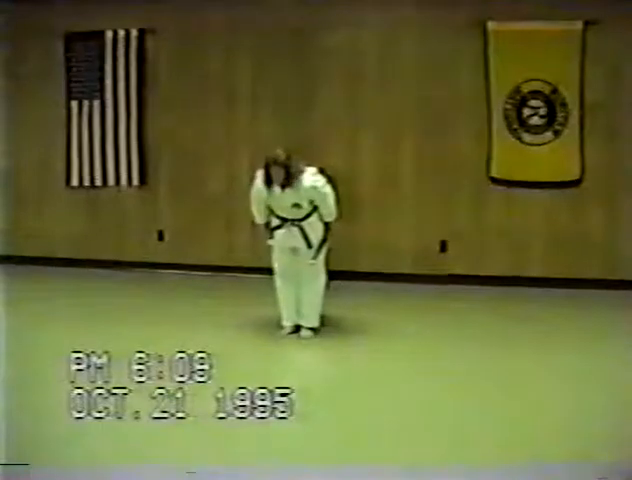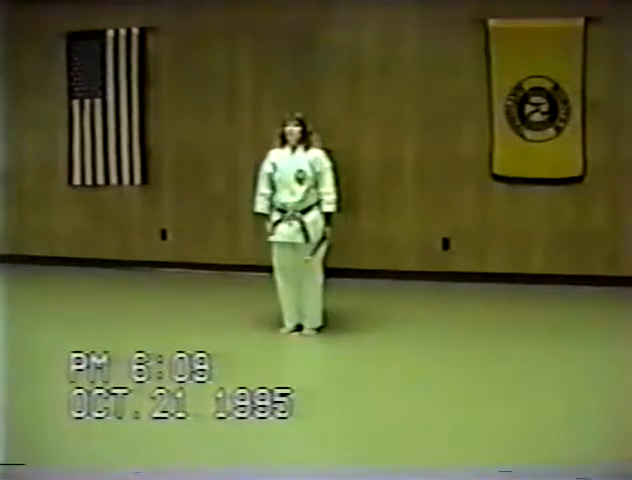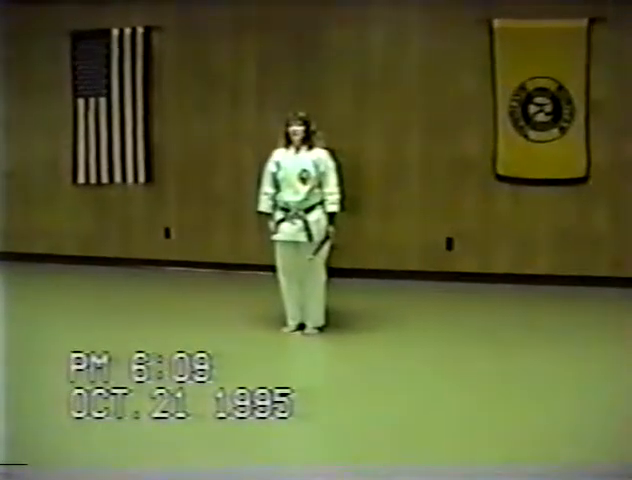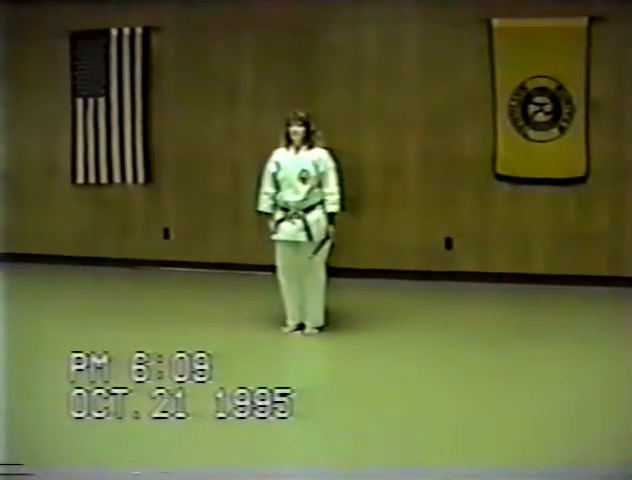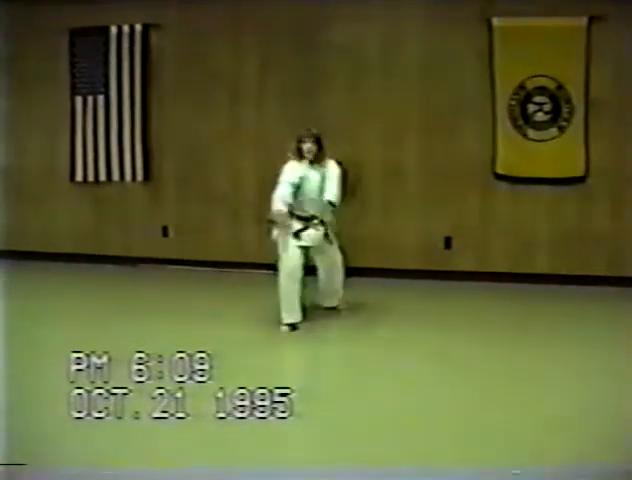
dt=1s
person 1, frame 1
left shoulder: (309, 183)
right shoulder: (261, 185)
left elbow: (327, 202)
right elbow: (258, 206)
left wrist: (327, 226)
right wrist: (266, 227)
left hip: (310, 227)
right hip: (282, 228)
left knee: (311, 273)
right knee: (283, 273)
left ankle: (309, 322)
right ankle: (290, 321)
person 1, frame 2
left shoulder: (316, 156)
right shoulder: (273, 157)
left elbow: (327, 190)
right elbow: (264, 189)
left wrist: (327, 221)
right wrist: (267, 219)
left hip: (309, 221)
right hip: (282, 221)
left knee: (310, 271)
right knee: (284, 271)
left ankle: (312, 322)
right ankle: (291, 320)
person 1, frame 3
left shoulder: (320, 156)
right shoulder: (277, 156)
left elbow: (331, 190)
right elbow: (268, 189)
left wrist: (331, 221)
right wrist: (270, 217)
left hip: (313, 220)
right hip: (285, 220)
left knee: (313, 271)
right knee: (287, 271)
left ankle: (314, 321)
right ankle: (294, 319)
person 1, frame 4
left shoulder: (320, 156)
right shoulder: (278, 156)
left elbow: (331, 190)
right elbow: (268, 188)
left wrist: (331, 220)
right wrist: (269, 216)
left hip: (312, 220)
right hip: (285, 220)
left knee: (312, 271)
right knee: (287, 271)
left ankle: (313, 320)
right ankle: (294, 319)
person 1, frame 5
left shoulder: (330, 167)
right shoulder: (292, 168)
left elbow: (332, 190)
right elbow: (282, 193)
left wrist: (328, 209)
right wrist: (279, 212)
left hip: (319, 225)
right hip: (292, 225)
left knee: (333, 263)
right knee: (291, 269)
left ankle: (330, 301)
right ankle: (289, 317)
